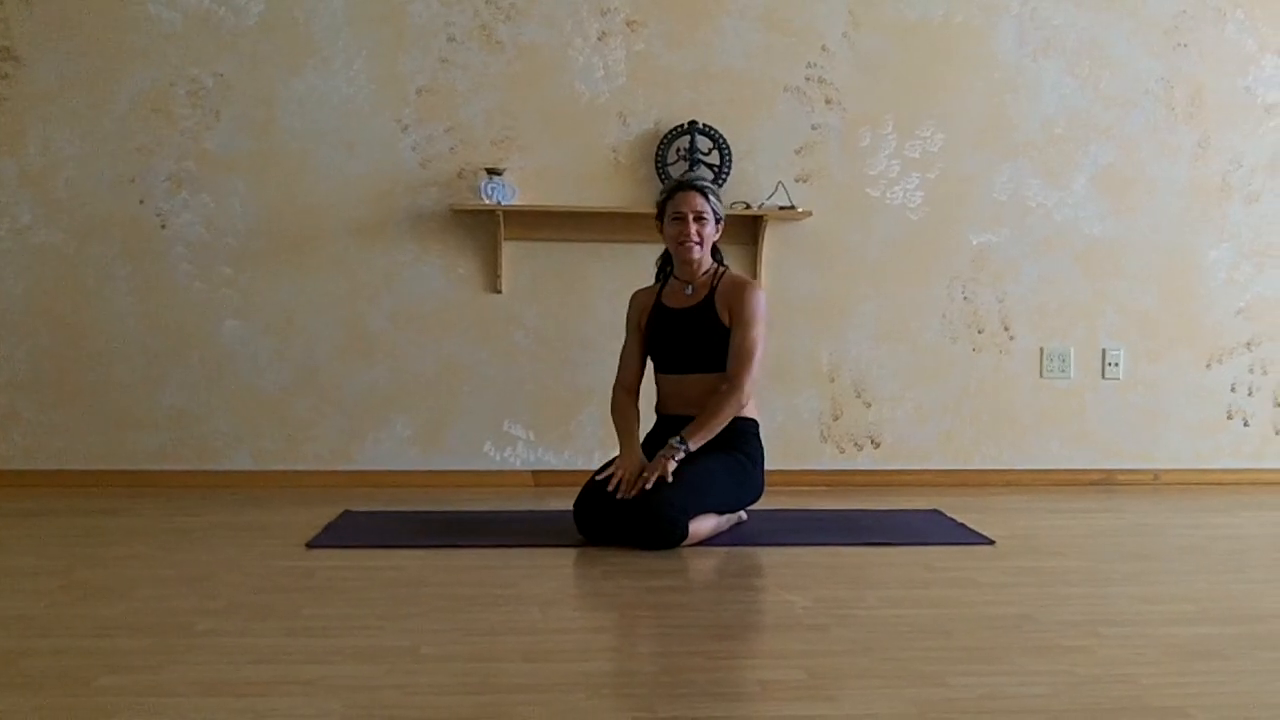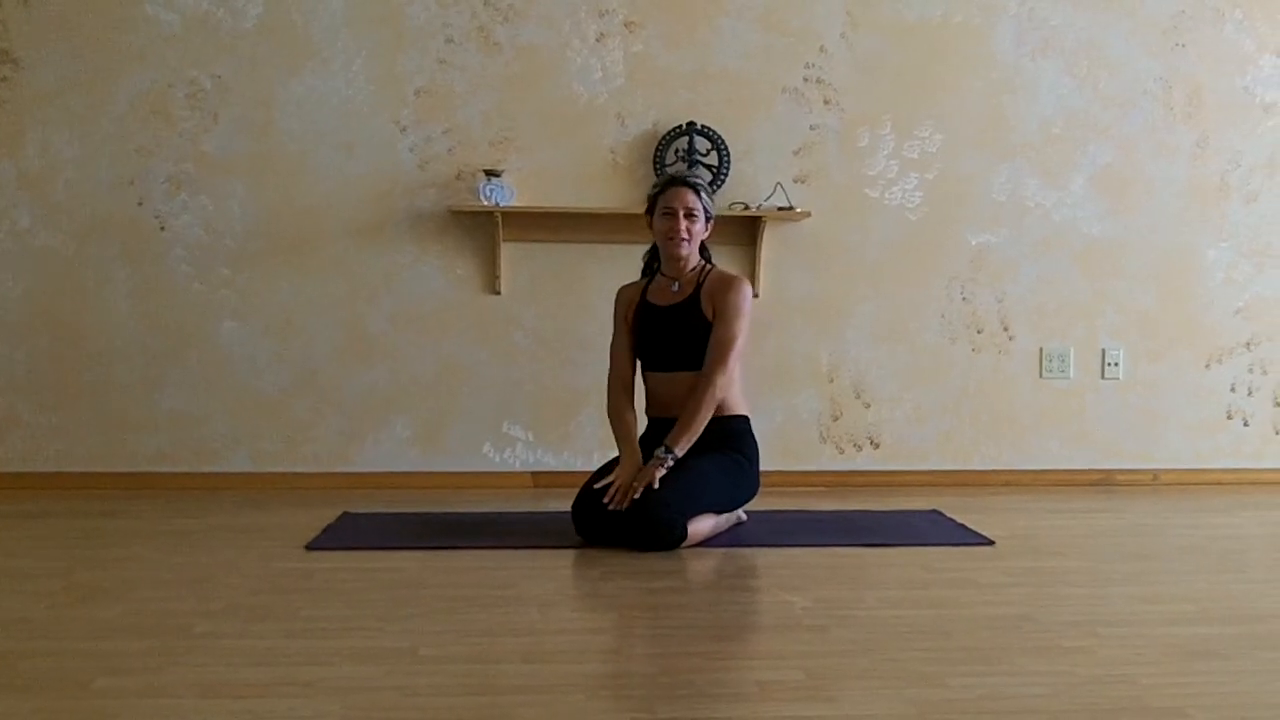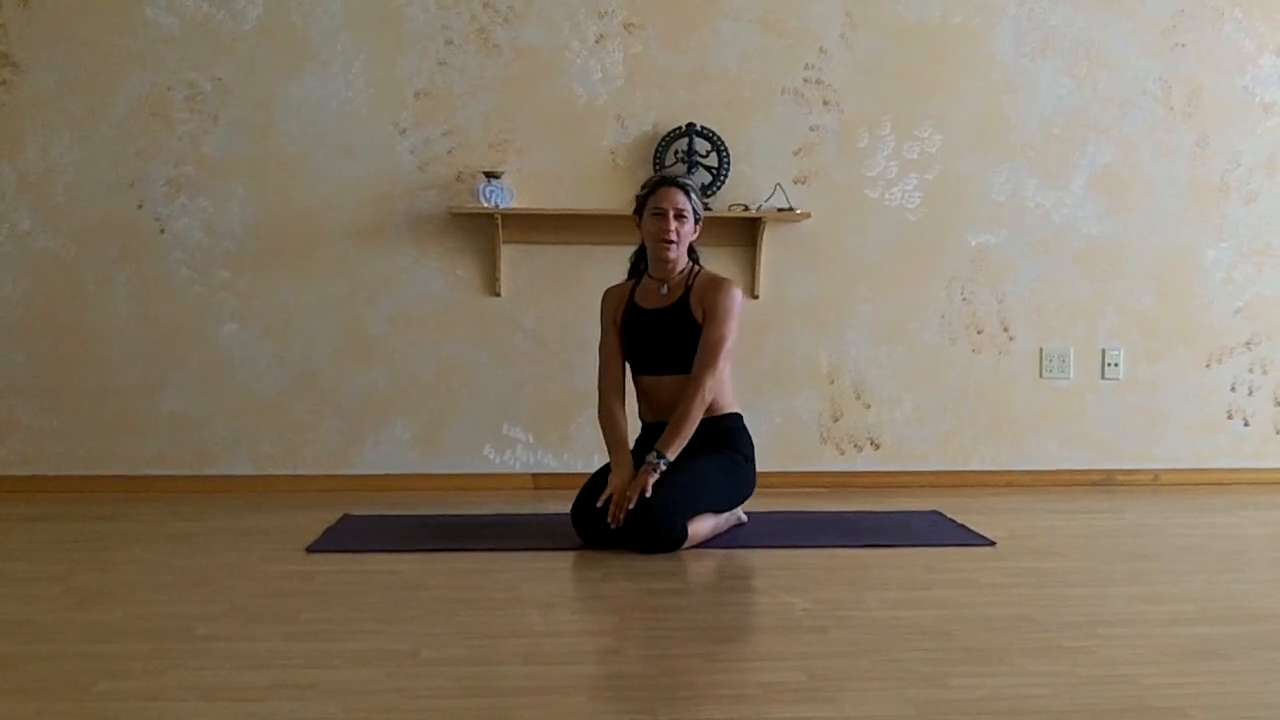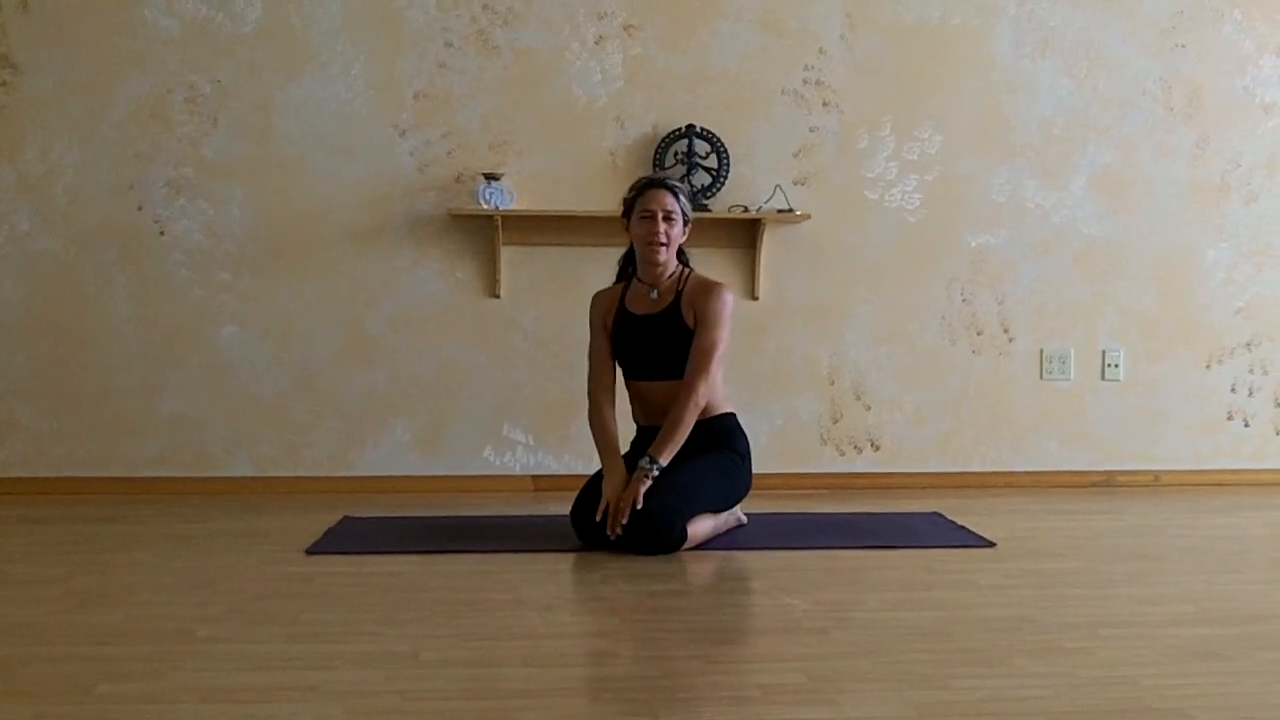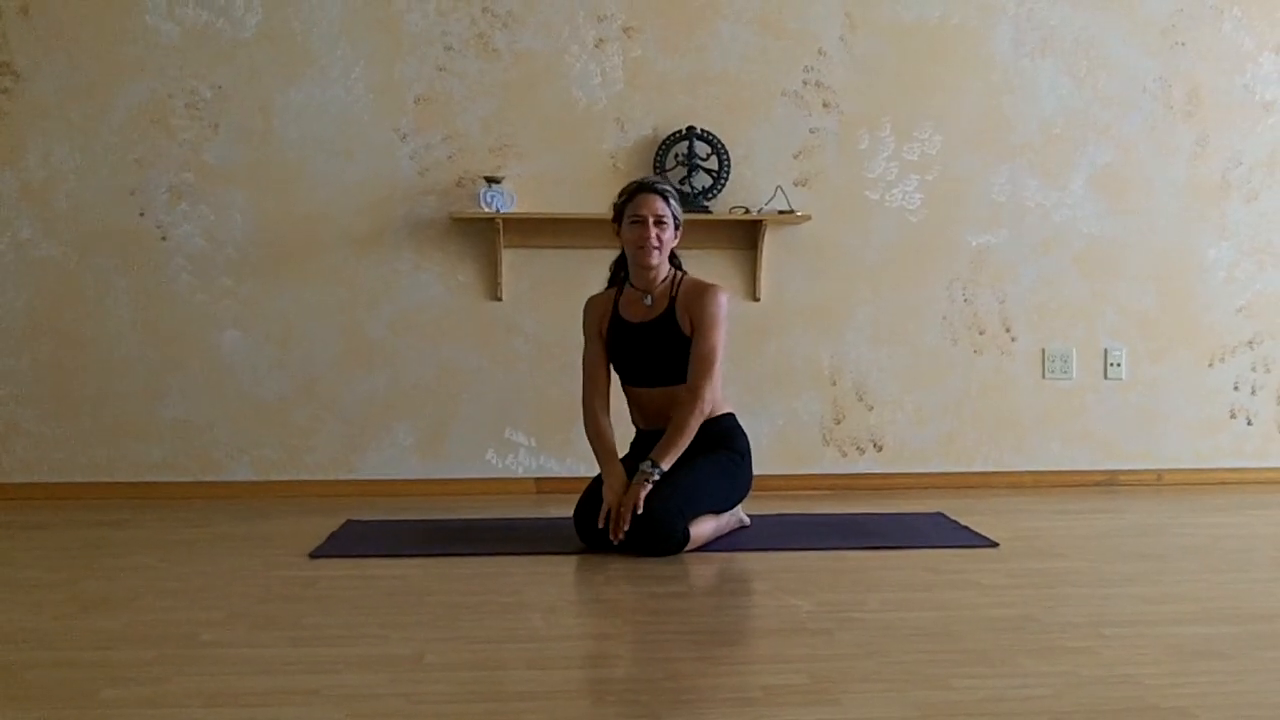
dt=0.3s
person 1, frame 1
left shoulder: (743, 293)
right shoulder: (644, 302)
left elbow: (738, 390)
right elbow: (625, 389)
left wrist: (676, 452)
right wrist: (632, 451)
left hip: (731, 445)
right hip: (664, 439)
left knee: (654, 515)
right knee: (591, 513)
left ankle: (725, 514)
right ankle: (715, 515)
person 1, frame 2
left shoulder: (729, 289)
right shoulder: (629, 297)
left elbow: (714, 384)
right elbow: (619, 389)
left wrist: (664, 460)
right wrist: (631, 457)
left hip: (724, 443)
right hip: (657, 439)
left knee: (651, 518)
right knee: (590, 515)
left ankle: (724, 515)
right ankle: (712, 512)
person 1, frame 3
left shoulder: (719, 292)
right shoulder: (616, 299)
left elbow: (703, 388)
right elbow: (610, 393)
left wrist: (655, 466)
right wrist: (622, 464)
left hip: (720, 443)
right hip: (653, 441)
left knee: (650, 521)
right knee: (590, 517)
left ankle: (723, 513)
person 1, frame 4
left shoulder: (710, 295)
right shoulder: (605, 304)
left elbow: (695, 393)
right elbow: (600, 397)
left wrist: (647, 471)
right wrist: (615, 471)
left hip: (716, 445)
right hip: (649, 444)
left knee: (649, 522)
right knee: (590, 520)
left ankle: (723, 515)
person 1, frame 5
left shoulder: (705, 298)
right shoulder: (599, 308)
left elbow: (699, 399)
right elbow: (595, 404)
left wrist: (648, 476)
right wrist: (613, 475)
left hip: (715, 446)
right hip: (649, 446)
left knee: (651, 524)
right knee: (593, 524)
left ankle: (725, 515)
